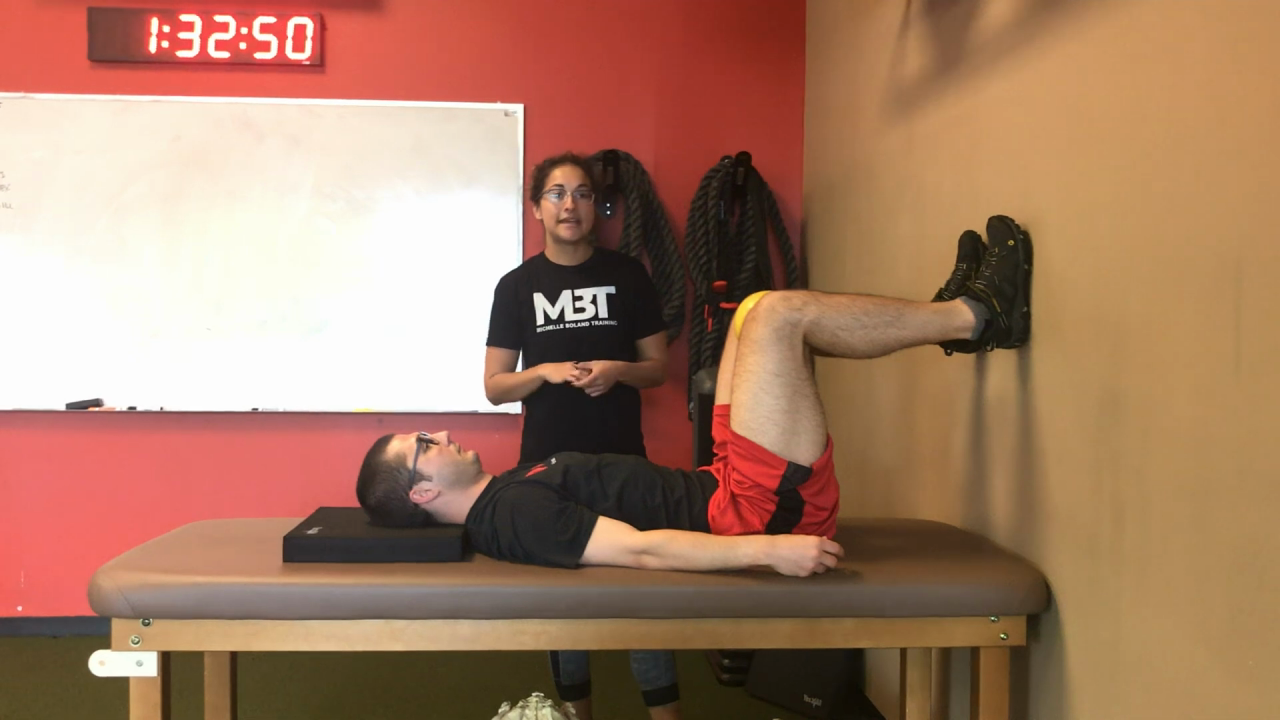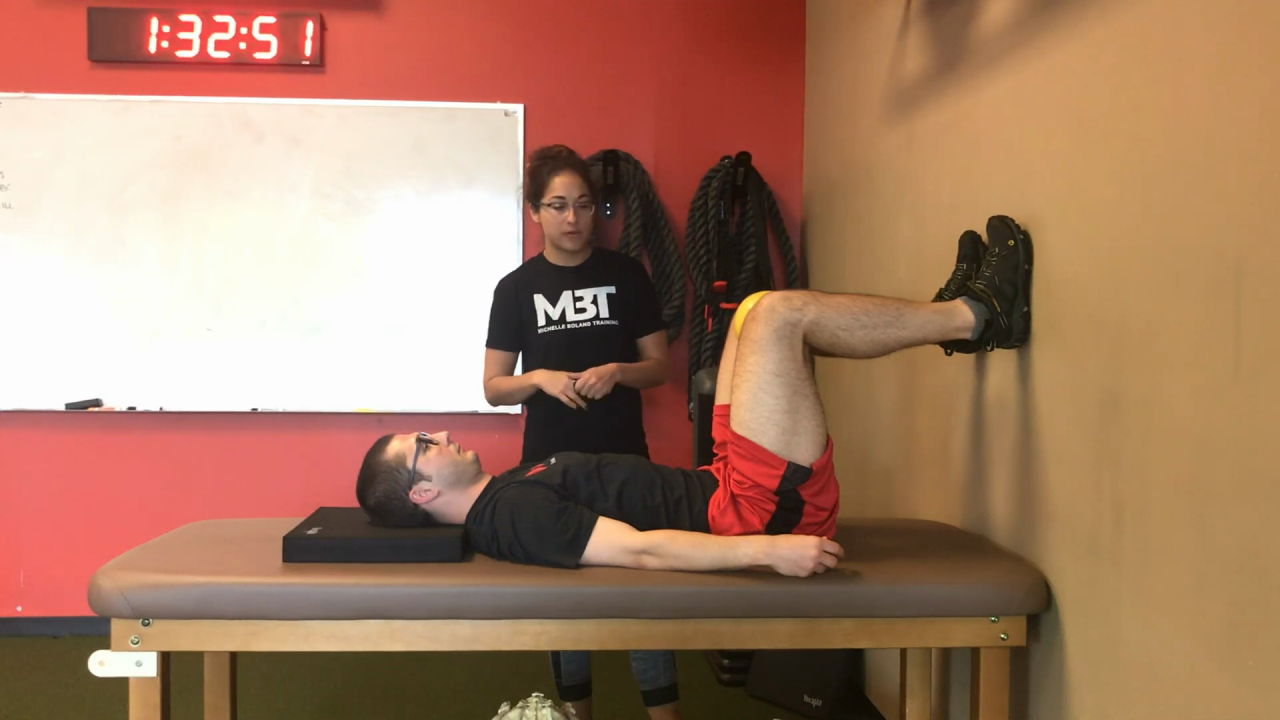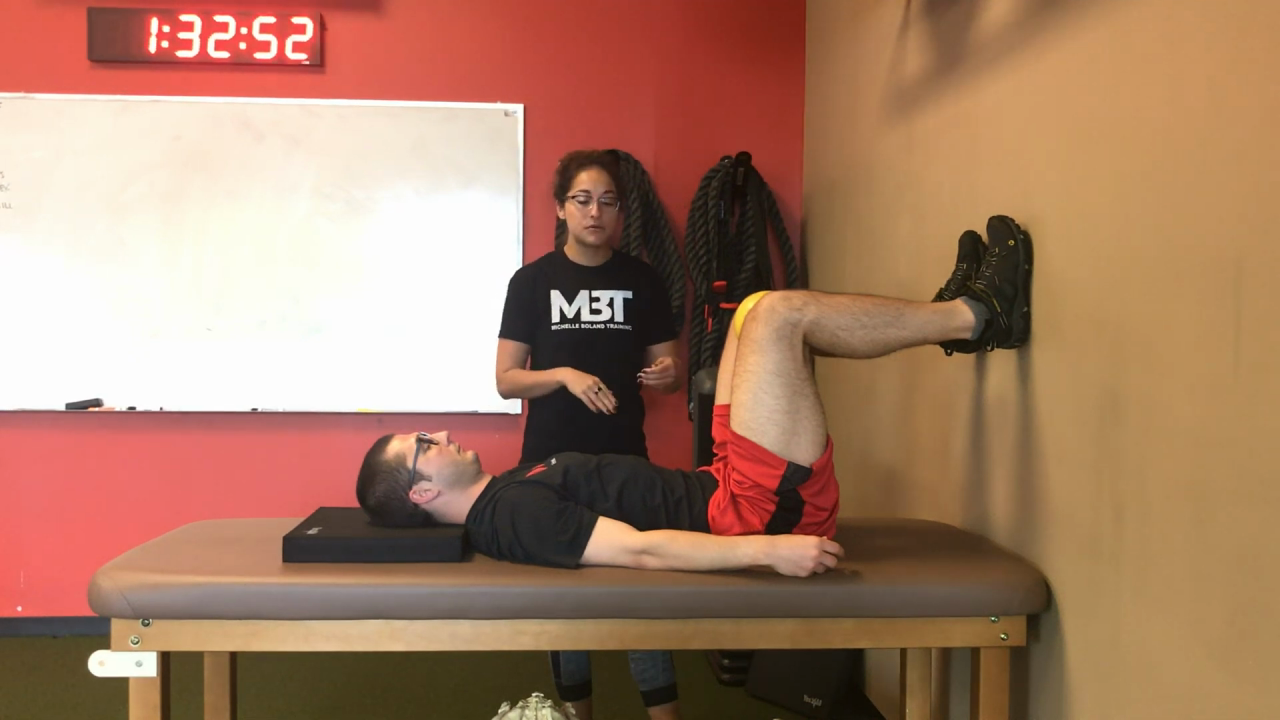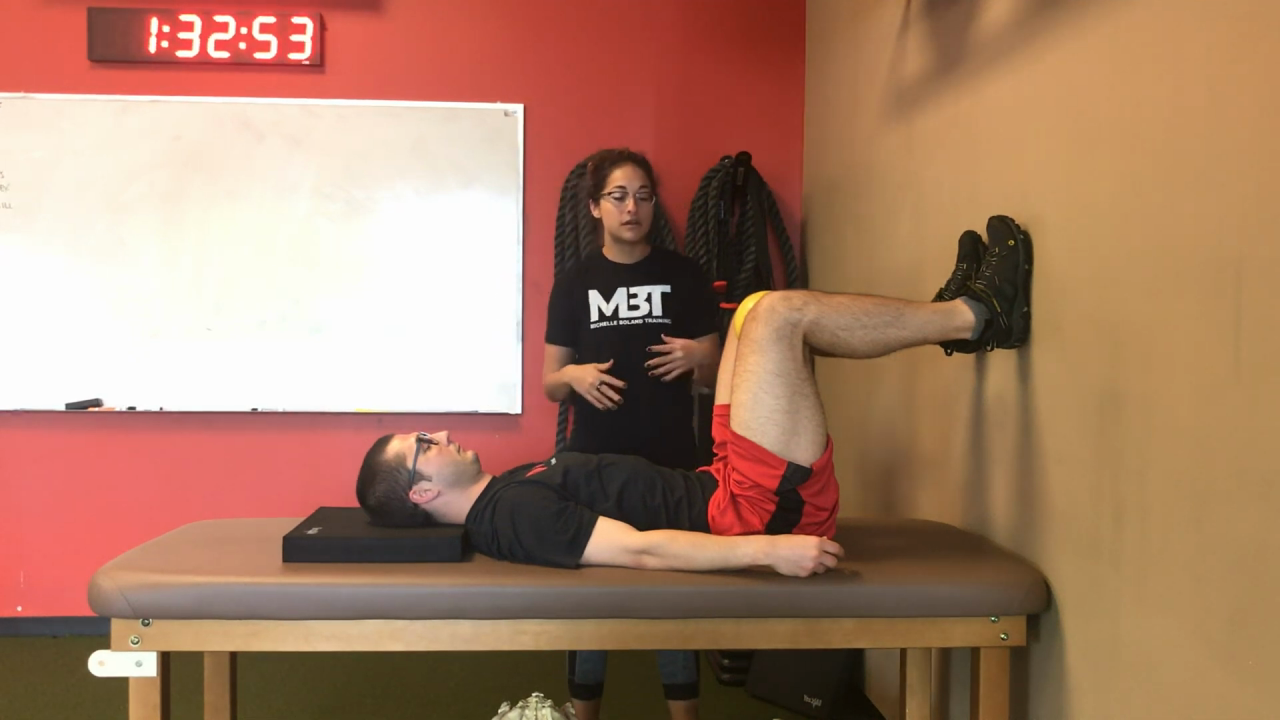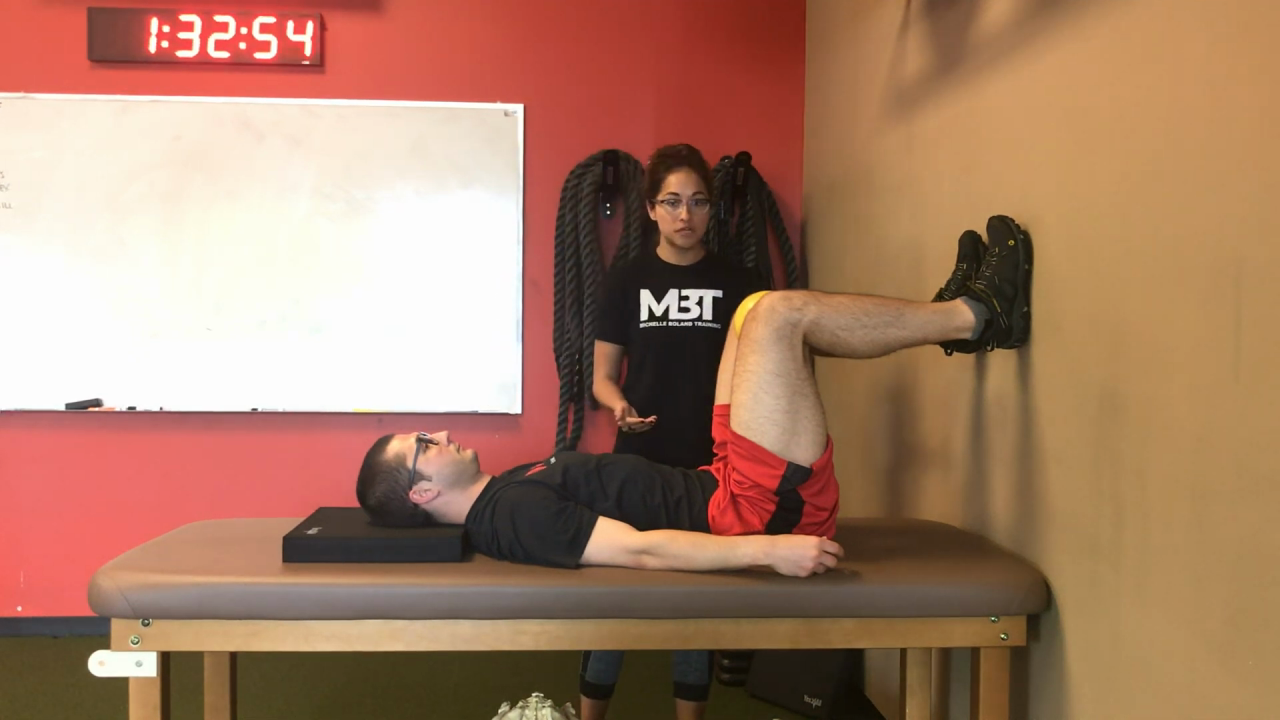
dt=1s
person 1, frame 1
left shoulder: (505, 493)
right shoulder: (511, 516)
right elbow: (638, 552)
right wrist: (769, 552)
left hip: (721, 490)
right hip: (747, 512)
left knee: (769, 312)
right knee: (782, 304)
left ankle: (959, 314)
right ankle: (977, 316)
person 1, frame 2
left shoulder: (506, 493)
right shoulder: (512, 516)
right elbow: (638, 551)
right wrist: (769, 549)
left hip: (722, 488)
right hip: (751, 511)
left knee: (764, 313)
right knee: (777, 313)
left ankle: (962, 314)
right ankle: (975, 315)
person 1, frame 3
left shoulder: (507, 492)
right shoulder: (512, 514)
right elbow: (639, 551)
right wrist: (769, 549)
left hip: (720, 488)
right hip: (752, 511)
left knee: (760, 314)
right knee: (778, 315)
left ankle: (957, 315)
right ankle: (975, 315)
person 1, frame 4
left shoulder: (506, 489)
right shoulder: (510, 516)
right elbow: (639, 551)
right wrist: (770, 548)
left hip: (722, 488)
right hip: (749, 510)
left knee: (763, 314)
right knee: (777, 314)
left ankle: (963, 314)
right ankle: (975, 314)
person 1, frame 5
left shoulder: (510, 491)
right shoulder: (512, 514)
right elbow: (639, 549)
right wrist: (769, 549)
left hip: (719, 484)
right hip: (754, 509)
left knee: (760, 311)
right knee: (778, 315)
left ankle: (957, 316)
right ankle: (974, 315)
person 2, frame 1
left shoulder: (627, 274)
right shoulder: (517, 285)
left elbow: (659, 366)
right elbow: (494, 385)
left wrist: (616, 370)
right wrist: (546, 371)
left hip: (621, 458)
right hip: (548, 462)
person 2, frame 2
left shoulder: (626, 274)
right shoulder: (516, 288)
left elbow: (659, 365)
right elbow: (493, 386)
left wrist: (617, 371)
right wrist: (540, 378)
left hip: (624, 460)
right hip: (551, 464)
person 2, frame 3
left shoulder: (643, 280)
right shoulder: (532, 280)
left elbow: (668, 372)
right elbow: (506, 380)
left wrist: (667, 372)
right wrist: (564, 375)
left hip: (623, 459)
right hip: (551, 463)
person 2, frame 4
left shoulder: (684, 274)
right shoulder: (574, 283)
left elbow: (713, 373)
right elbow: (549, 384)
left wrist: (696, 358)
right wrist: (574, 375)
left hip: (671, 460)
right hip: (595, 462)
person 2, frame 5
left shoulder: (736, 283)
right shoulder: (626, 279)
right elbow: (603, 375)
right wrist: (619, 405)
left hip: (709, 462)
right hip: (639, 461)
